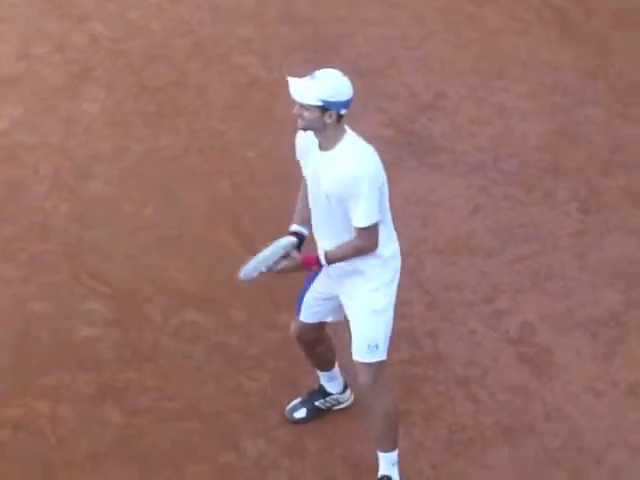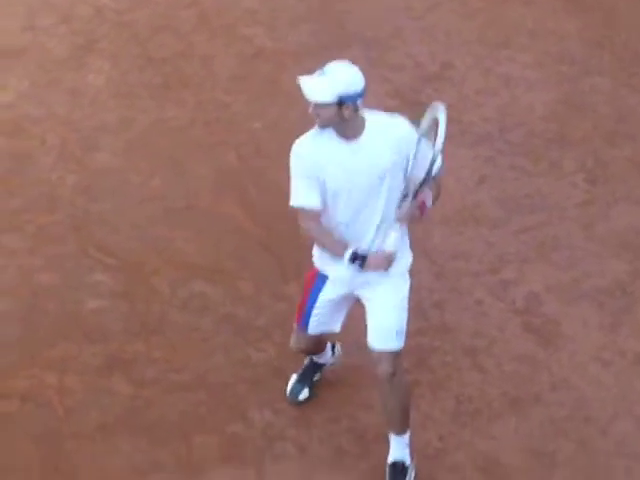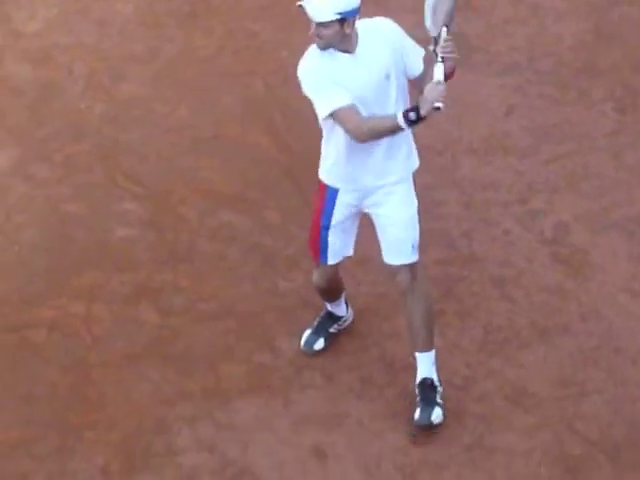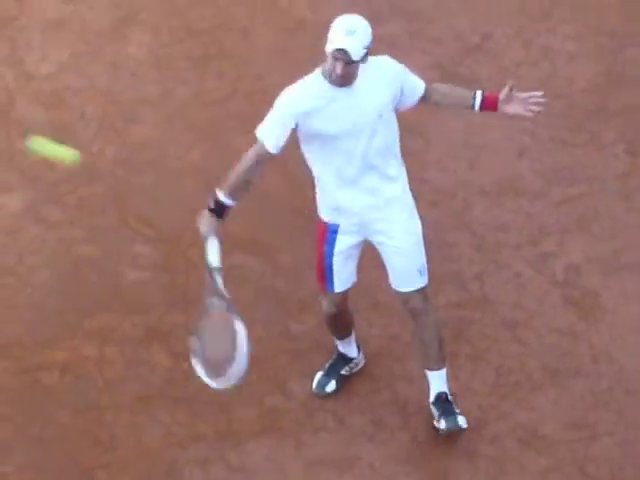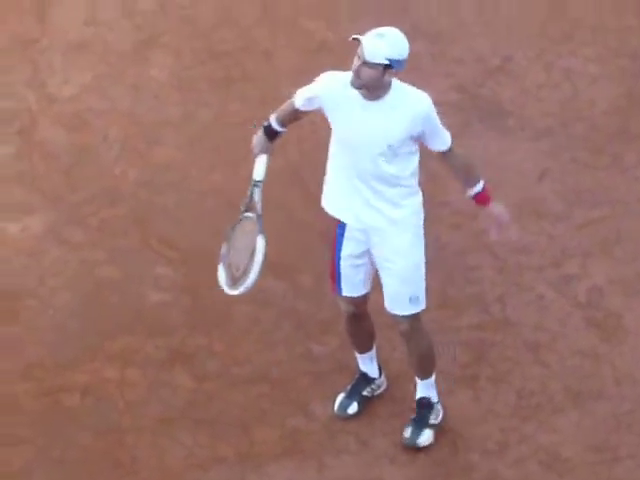
dt=0.3s
person 1, frame 1
left shoulder: (360, 164)
right shoulder: (306, 140)
left elbow: (368, 241)
left wrist: (311, 260)
right wrist: (295, 237)
left hip: (369, 275)
right hip: (328, 265)
left knee: (368, 379)
right knee: (306, 331)
right ankle: (333, 390)
person 1, frame 2
left shoulder: (398, 132)
right shoulder: (306, 151)
left elbow: (428, 175)
right elbow: (311, 223)
left wrist: (417, 203)
right wrist: (359, 259)
left hip: (388, 265)
right hip: (337, 264)
left knee: (387, 368)
right knee: (302, 343)
right ankle: (322, 356)
person 1, frame 3
right shoulder: (311, 67)
left elbow: (420, 77)
right elbow: (357, 128)
left wrist: (439, 79)
right wrist: (417, 113)
left hip: (392, 179)
right hip: (340, 182)
left knee: (408, 279)
right knee: (324, 276)
left ankle: (428, 380)
right ankle: (338, 312)
person 1, frame 4
left shoulder: (387, 74)
right shoulder: (299, 99)
left elbow: (428, 93)
right elbow: (261, 153)
left wrist: (491, 103)
right wrist: (217, 207)
left hip: (392, 203)
right hip: (339, 214)
left knee: (416, 303)
right knee: (332, 304)
left ankle: (440, 394)
right ankle: (349, 354)
person 1, frame 5
left shoulder: (415, 106)
right shoulder: (332, 86)
left elbow: (448, 152)
right elbow: (297, 104)
left wrist: (483, 196)
right wrist: (267, 132)
left hip: (397, 224)
right hip: (350, 220)
left knee: (407, 322)
right knee: (352, 308)
left ankle: (428, 399)
right ankle: (370, 375)
